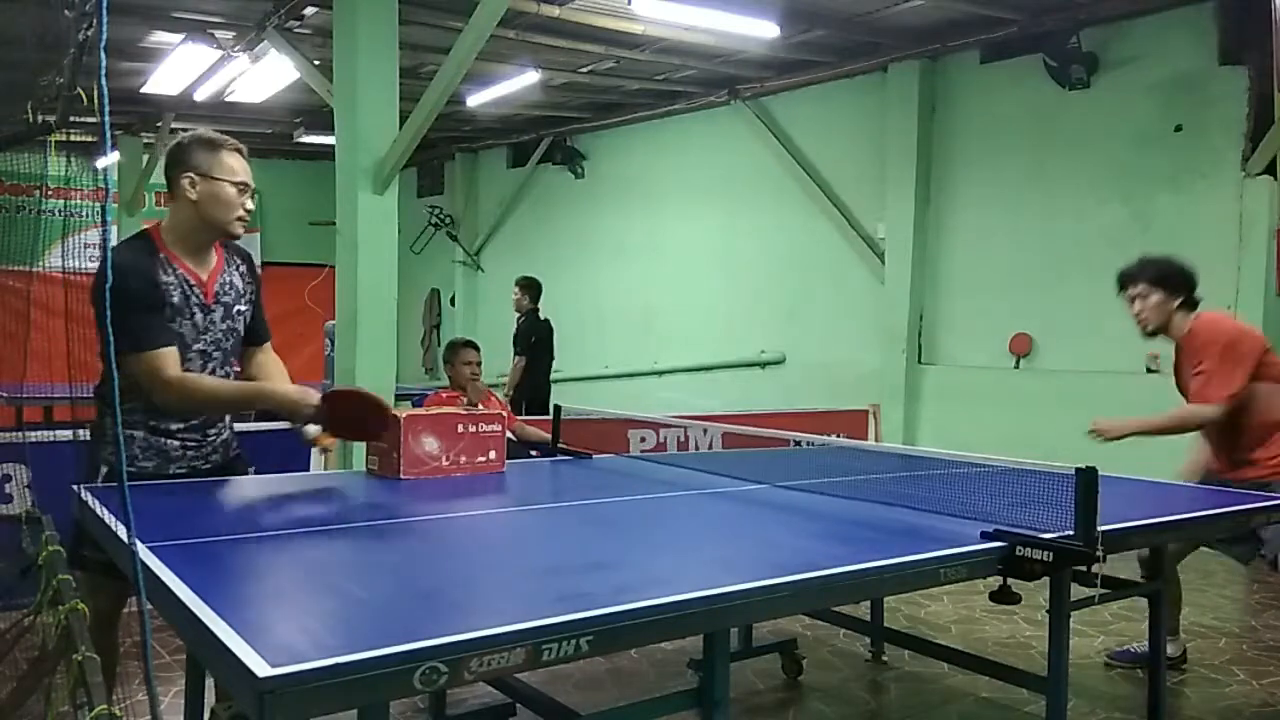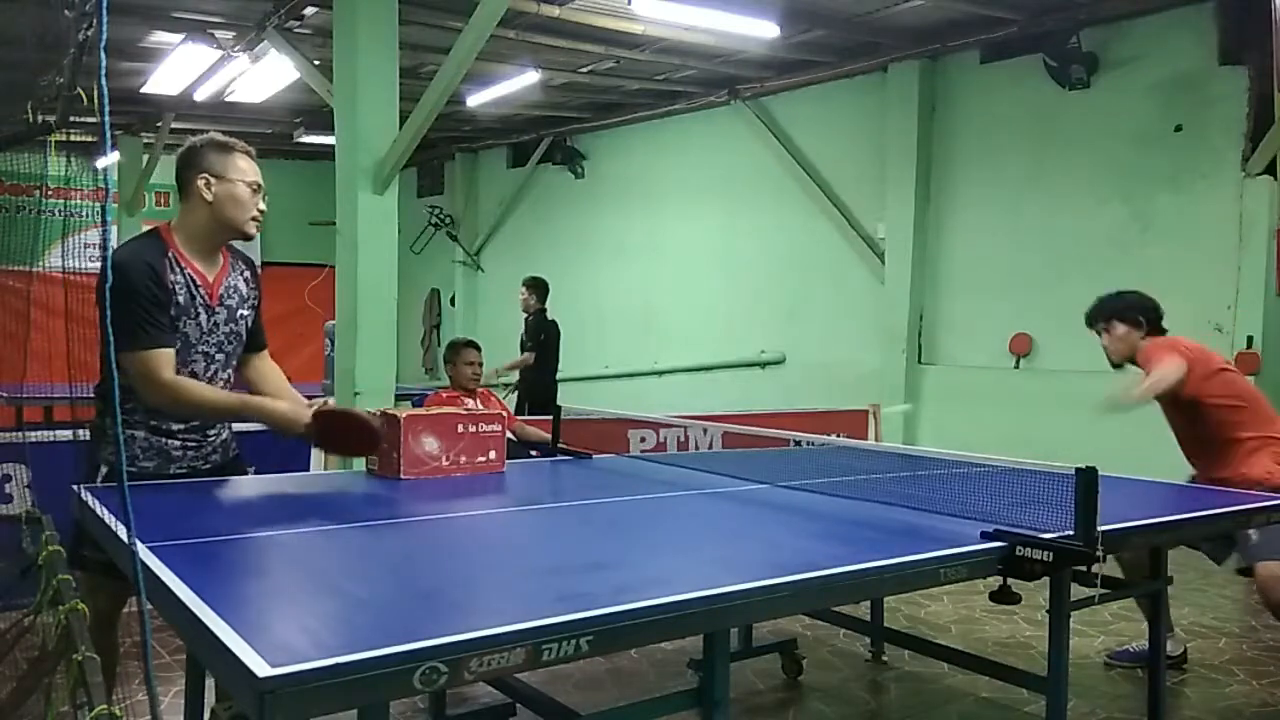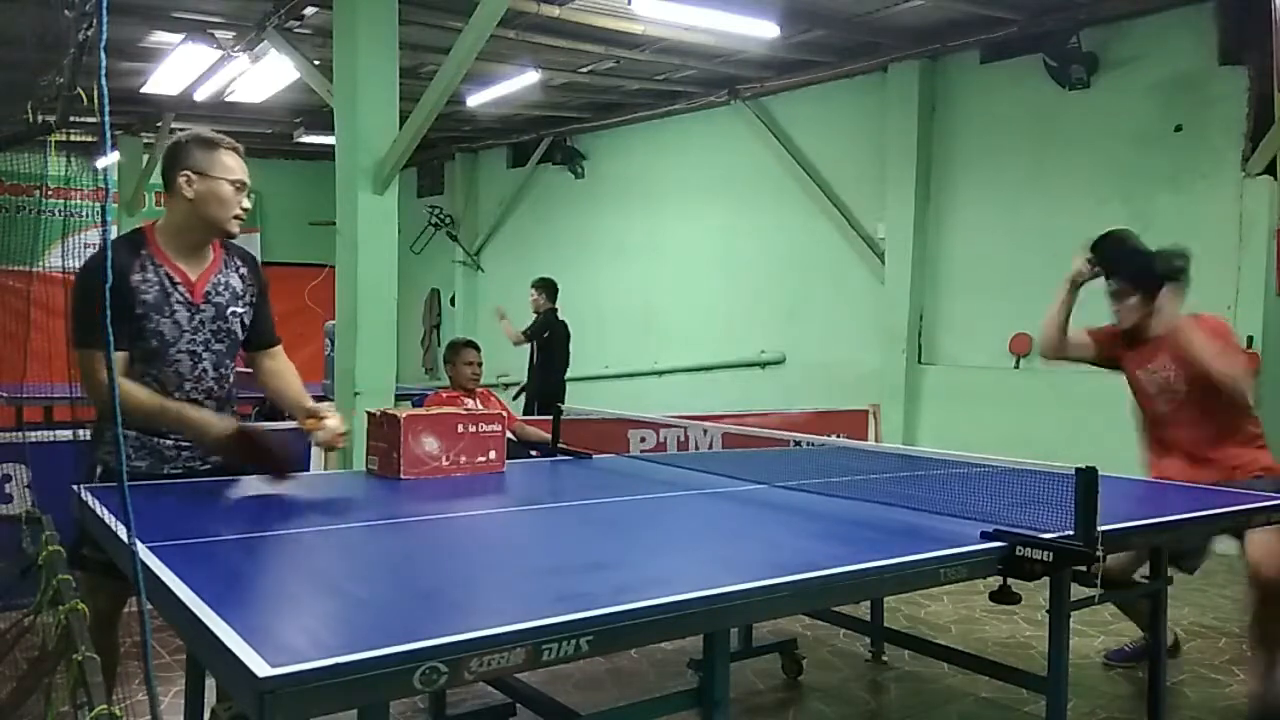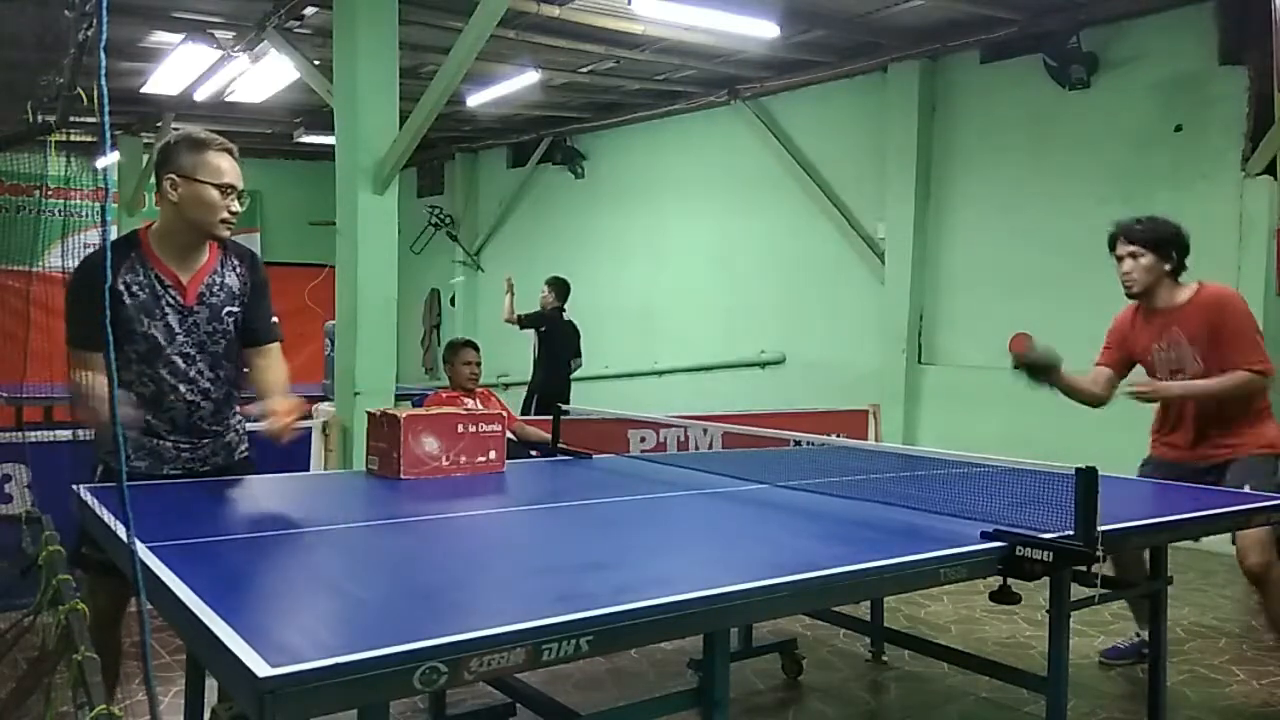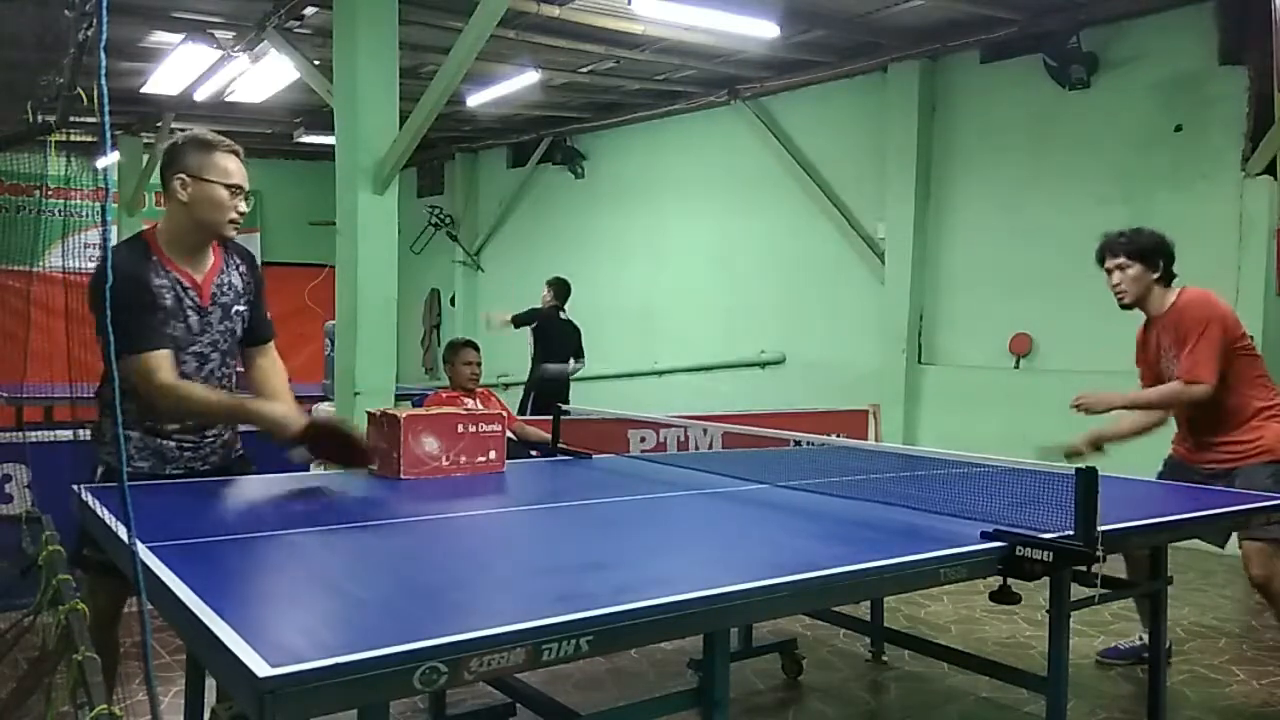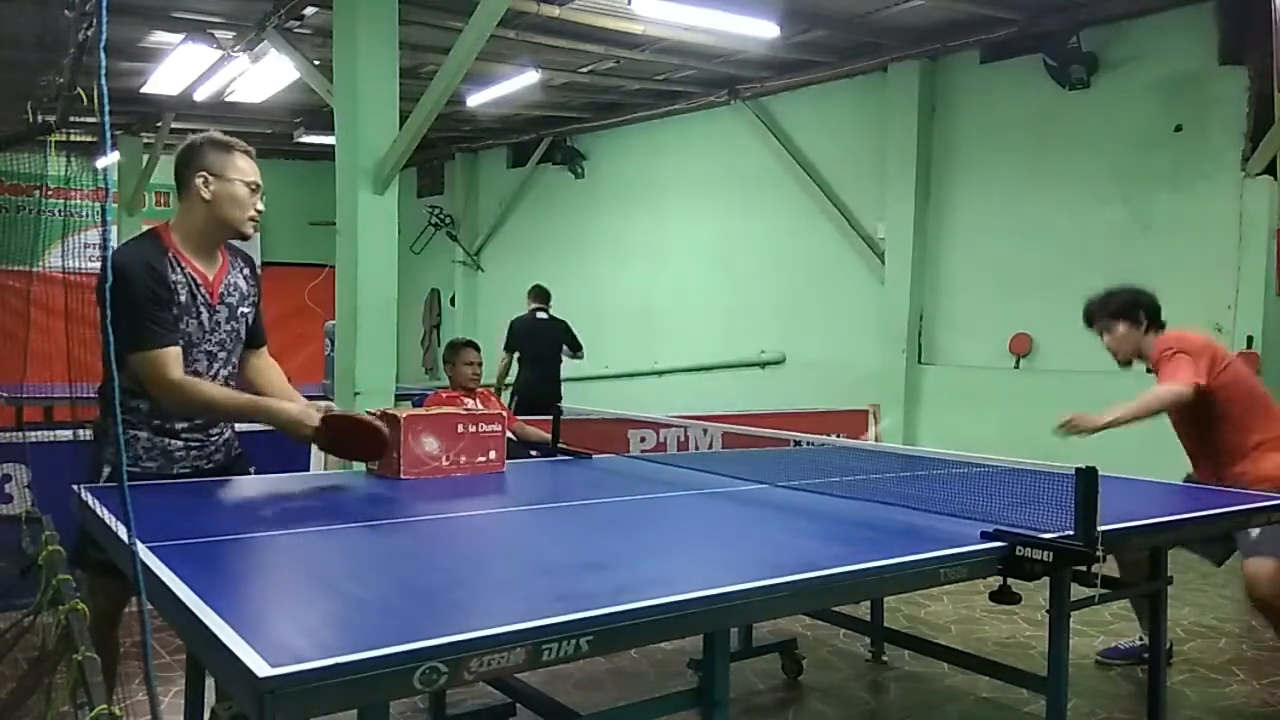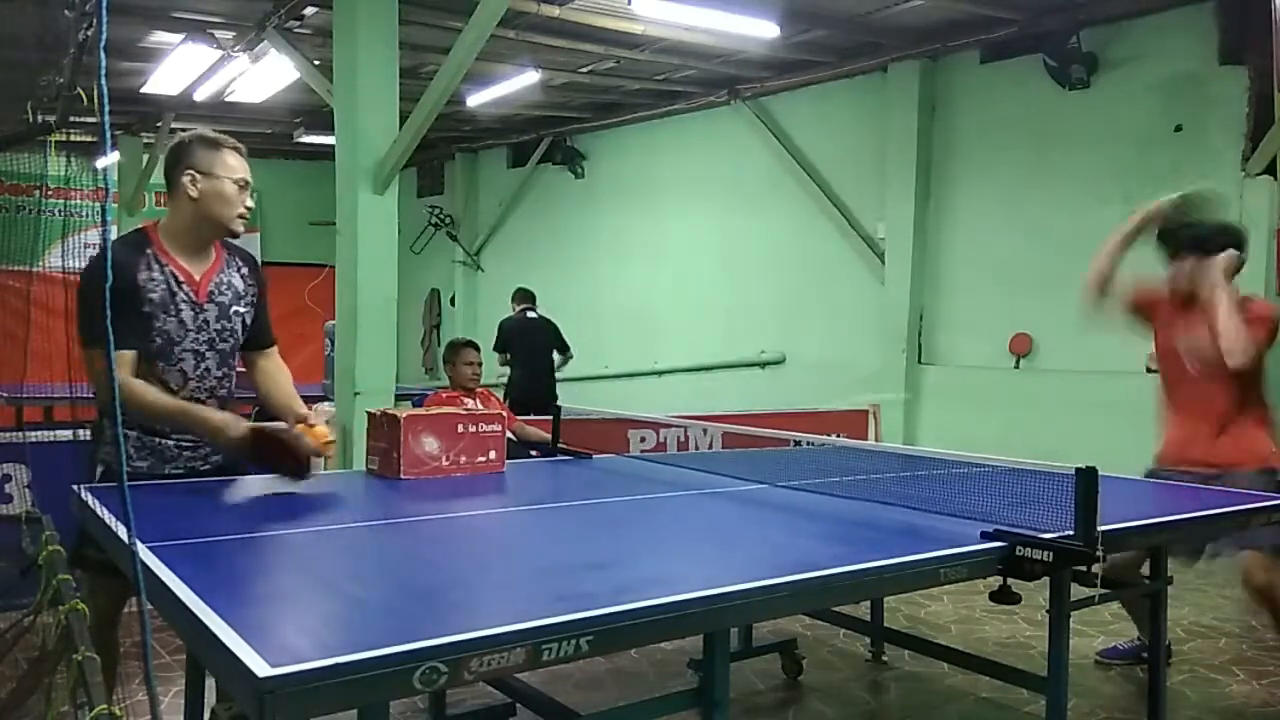
dt=0.3s
person 1, frame 1
left shoulder: (241, 266)
right shoulder: (129, 269)
left elbow: (258, 352)
right elbow: (165, 384)
left wrist: (302, 408)
right wrist: (275, 398)
left hip: (217, 461)
right hip: (136, 467)
right knee: (102, 604)
person 1, frame 2
left shoulder: (244, 272)
right shoulder: (136, 267)
right elbow: (158, 385)
left wrist: (305, 411)
right wrist: (270, 413)
left hip: (217, 462)
right hip: (135, 467)
right knee: (101, 604)
person 1, frame 3
left shoulder: (244, 270)
right shoulder: (114, 269)
left elbow: (268, 359)
right elbow: (102, 381)
left wrist: (310, 411)
right wrist: (192, 421)
left hip: (220, 466)
right hip: (134, 468)
right knee: (101, 605)
person 1, frame 4
left shoulder: (245, 267)
right shoulder: (105, 272)
left elbow: (264, 355)
right elbow: (90, 372)
left wrist: (277, 402)
right wrist: (98, 402)
left hip: (223, 463)
right hip: (134, 469)
right knee: (103, 608)
person 1, frame 5
left shoulder: (243, 266)
right shoulder: (124, 273)
left elbow: (262, 355)
right elbow: (158, 386)
left wrist: (287, 414)
right wrist: (259, 414)
left hip: (220, 463)
right hip: (136, 467)
right knee: (102, 605)
person 1, frame 6
left shoulder: (244, 270)
right shoulder: (136, 267)
right elbow: (167, 385)
left wrist: (302, 408)
right wrist: (273, 414)
left hip: (220, 462)
right hip: (140, 468)
right knee: (103, 606)
person 1, frame 7
left shoulder: (245, 270)
right shoulder: (118, 267)
left elbow: (263, 359)
right elbow: (114, 382)
left wrist: (300, 417)
right wrist: (207, 421)
left hip: (220, 465)
right hip: (135, 468)
right knee: (103, 605)
person 2, frame 1
left shoulder: (1217, 332)
right shoulder: (1182, 355)
left elbow: (1212, 413)
left wrist: (1130, 427)
right wrist: (1185, 485)
right hip: (1229, 472)
right knee: (1156, 551)
right ankle: (1169, 646)
person 2, frame 2
left shoulder: (1164, 350)
right shoulder: (1156, 366)
left elbow: (1170, 376)
left wrist: (1139, 390)
right hip: (1217, 482)
right ankle: (1168, 645)
person 2, frame 3
left shoulder: (1207, 331)
right shoulder: (1122, 343)
left elbow: (1240, 392)
right elbow: (1051, 348)
left wrist: (1179, 326)
right wrist: (1072, 284)
right hip: (1173, 481)
right knee: (1108, 567)
person 2, frame 4
left shoulder: (1221, 303)
right shoulder: (1127, 325)
right elbow: (1096, 391)
left wrist: (1172, 389)
right wrist: (1056, 376)
right hip: (1175, 452)
right ankle: (1148, 634)
person 2, frame 5
left shoulder: (1200, 309)
right shoulder: (1147, 335)
left elbow: (1198, 390)
right elbow: (1156, 411)
left wrist: (1115, 400)
right wrist: (1099, 436)
right hip: (1196, 454)
right ankle: (1151, 638)
person 2, frame 6
left shoulder: (1174, 348)
right shoulder: (1168, 356)
left elbow: (1178, 391)
left wrist: (1103, 419)
right hip: (1216, 477)
right ankle: (1152, 642)
person 2, frame 7
right shoulder: (1165, 305)
left elbow: (1238, 358)
right elbow: (1094, 291)
left wrist: (1219, 285)
right wrist: (1134, 226)
left hip: (1241, 467)
right hip: (1177, 467)
right knee: (1115, 562)
right ankle: (1150, 641)
